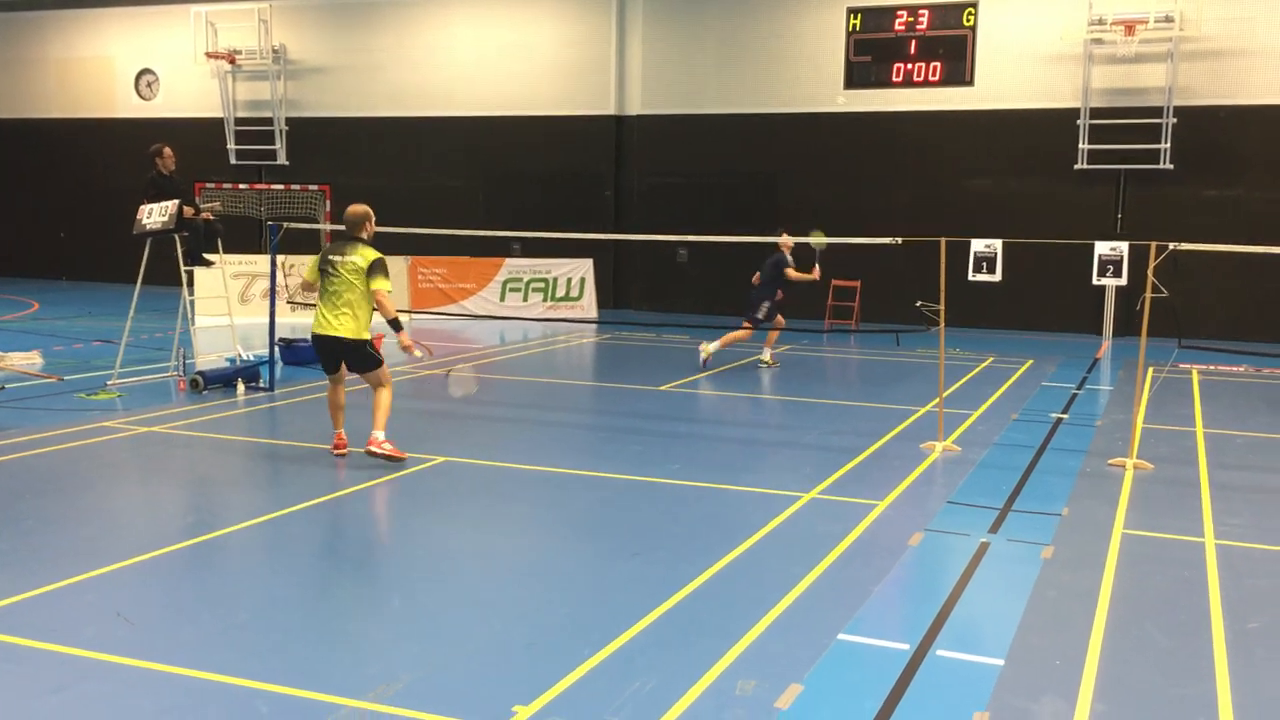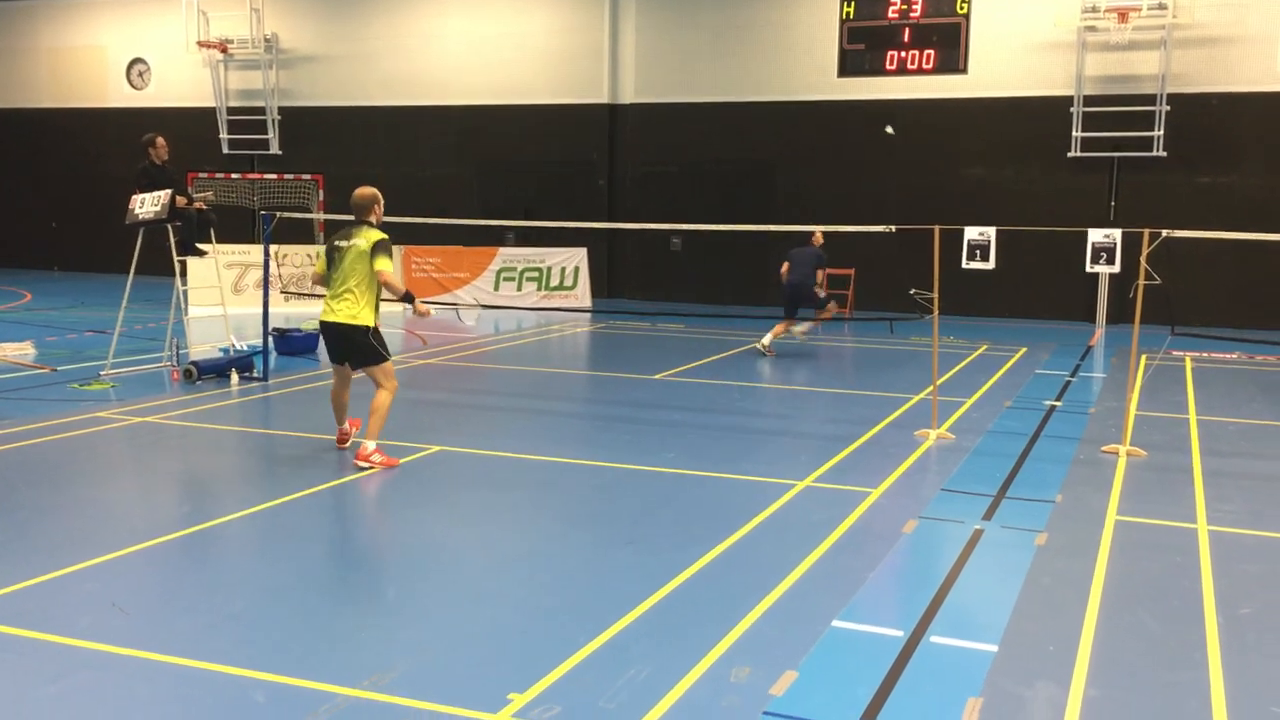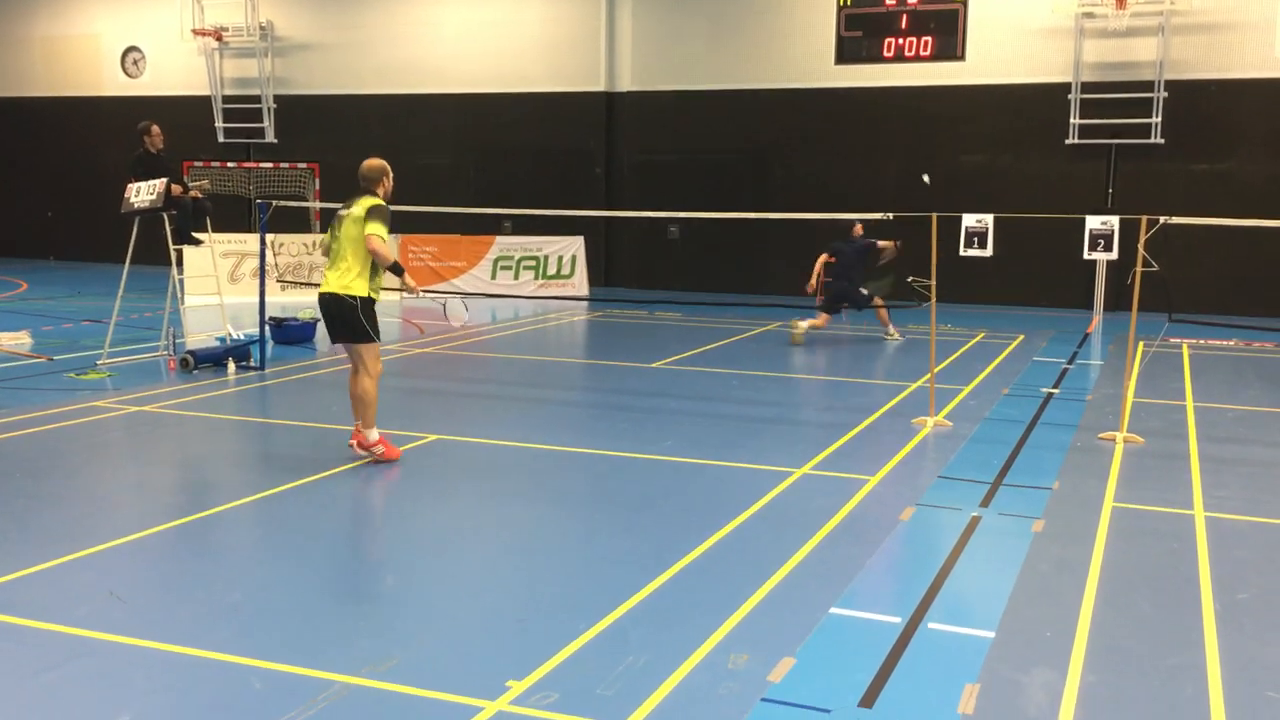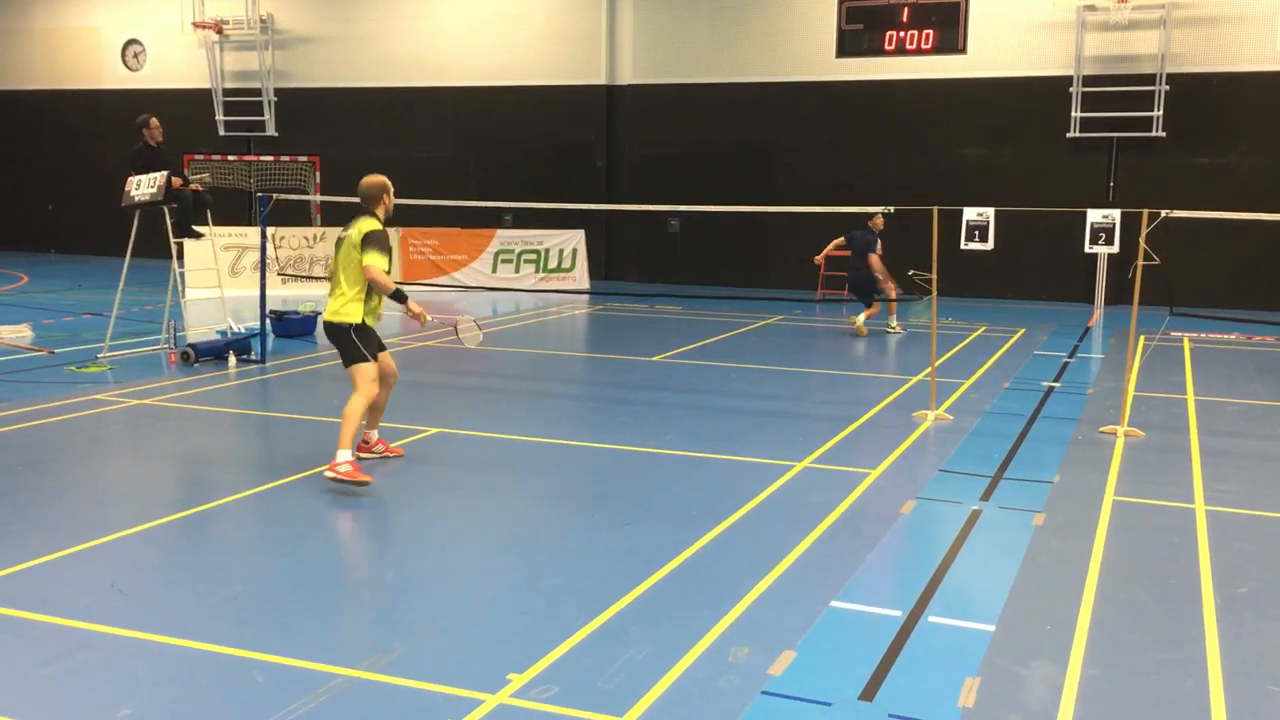
dt=0.2s
person 1, frame 1
left shoulder: (328, 253)
right shoulder: (373, 258)
left elbow: (306, 285)
right elbow: (380, 298)
right wrist: (401, 332)
left hip: (321, 334)
right hip: (353, 337)
left knee: (336, 382)
right knee: (383, 384)
left ankle: (339, 437)
right ankle: (378, 439)
person 1, frame 2
left shoulder: (337, 239)
right shoulder: (377, 239)
left elbow: (317, 278)
right elbow: (384, 277)
right wrist: (413, 301)
left hip: (330, 321)
right hip: (359, 324)
left knee: (342, 379)
right knee: (387, 384)
left ankle: (343, 431)
right ankle: (368, 449)
person 1, frame 3
left shoulder: (346, 209)
right shoulder: (377, 207)
left elbow: (327, 249)
right elbow: (374, 244)
right wrist: (402, 274)
left hip: (330, 294)
right hip: (353, 296)
left knee: (360, 366)
right knee: (371, 370)
left ankle: (362, 433)
right ankle: (369, 438)
person 1, frame 4
left shoulder: (351, 229)
right shoulder: (374, 231)
left elbow: (335, 274)
right elbow: (373, 273)
right wrist: (406, 301)
left hip: (343, 319)
right hip: (351, 322)
left knee: (388, 374)
right knee: (366, 390)
left ankle: (369, 440)
right ankle: (342, 462)
